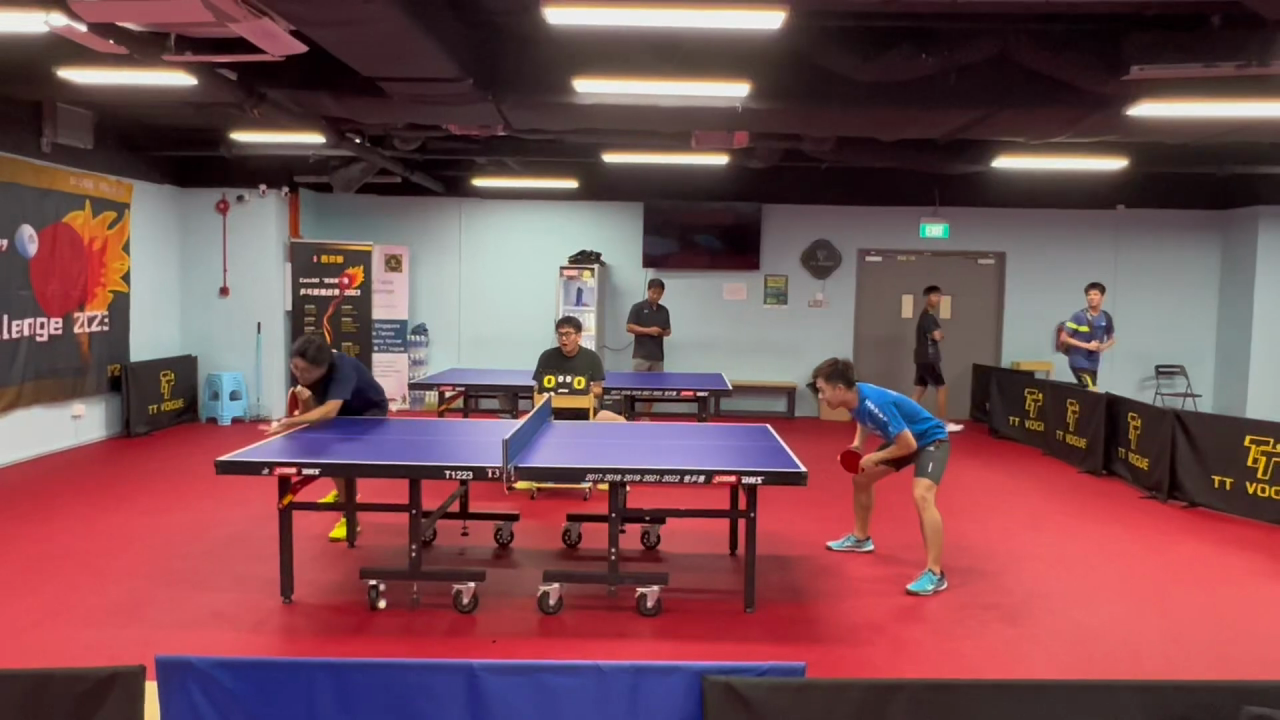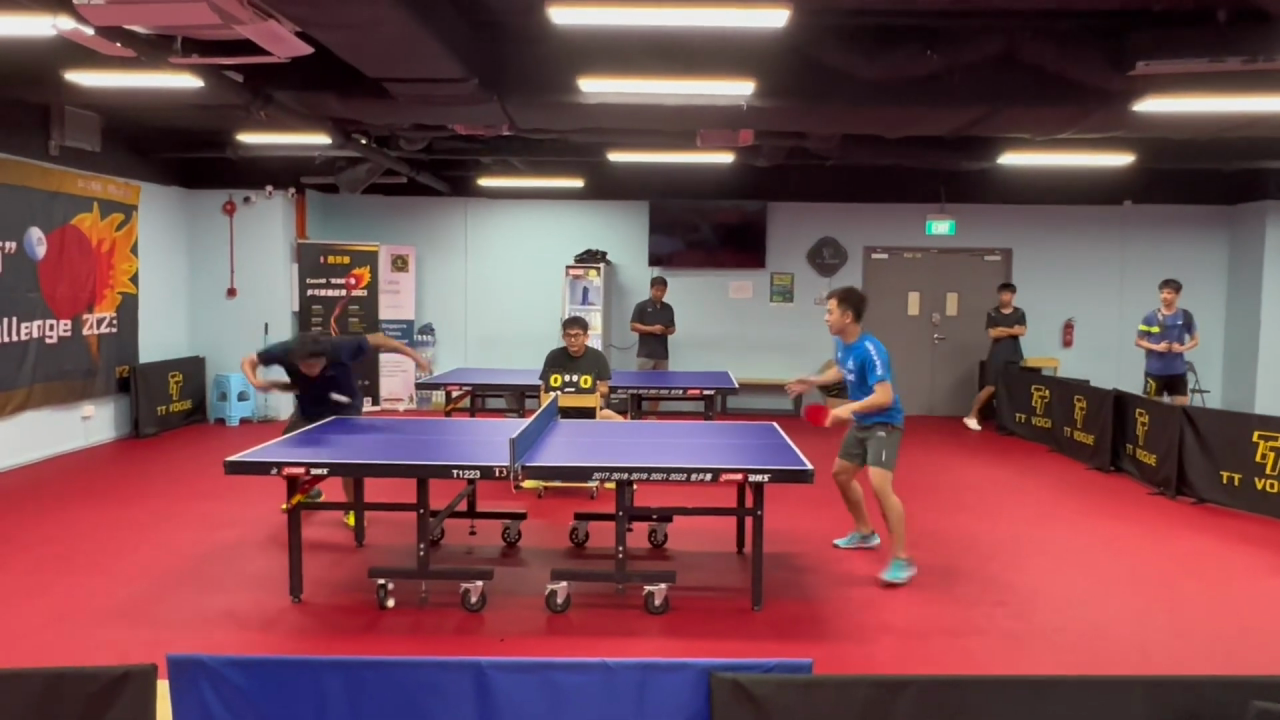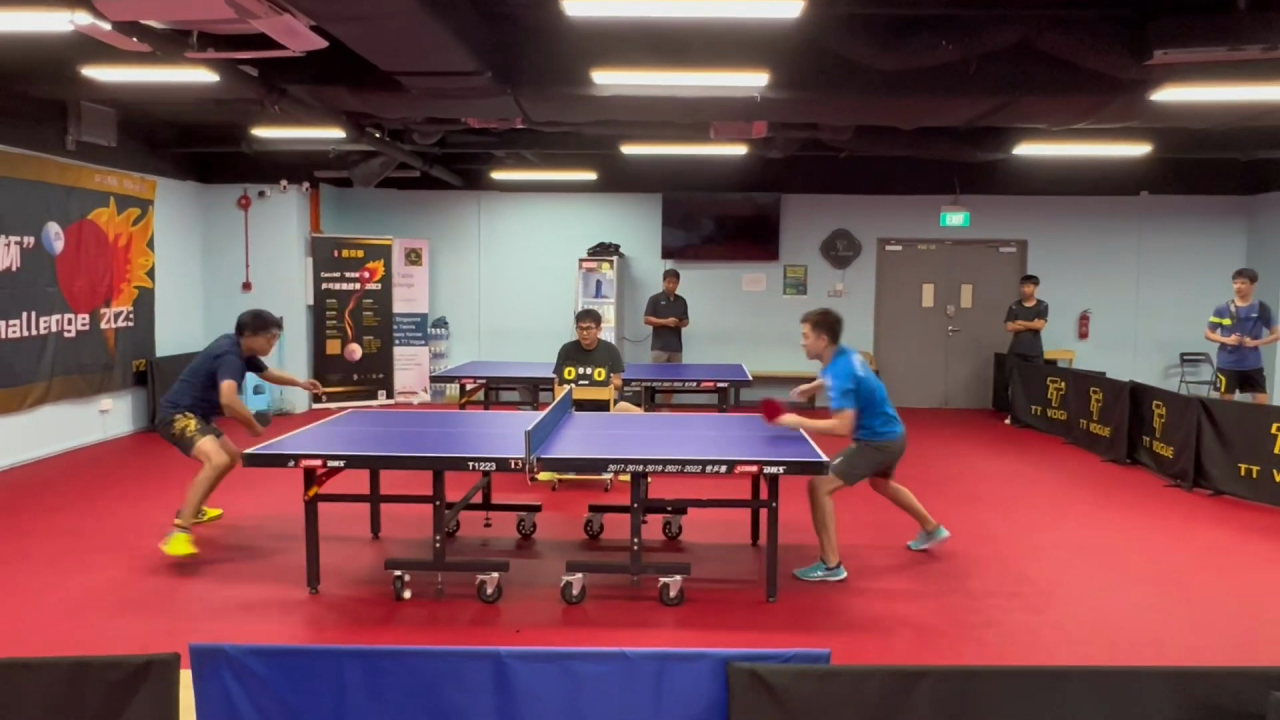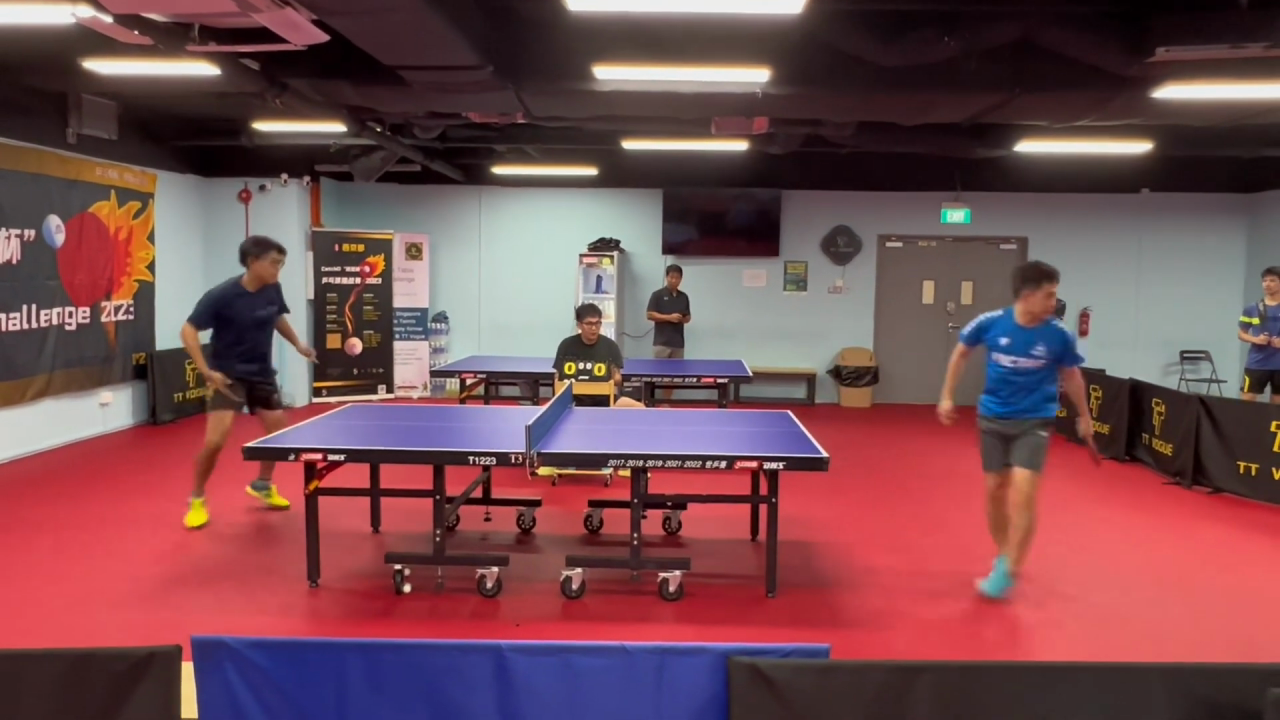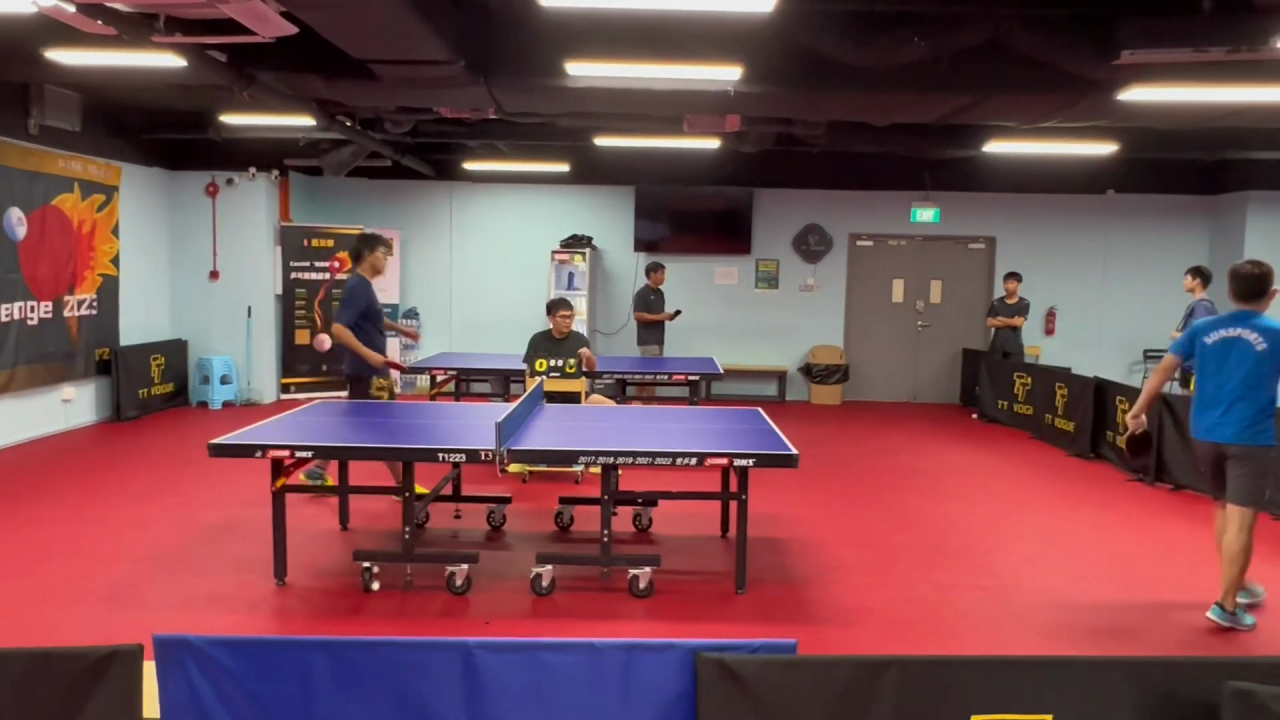
dt=1s
person 1, frame 1
left shoulder: (876, 405)
right shoulder: (854, 396)
left elbow: (908, 445)
right elbow: (864, 421)
left wrist: (872, 458)
right wrist: (857, 444)
left hip: (930, 440)
right hip: (904, 439)
left knee: (922, 496)
right knee: (861, 477)
left ankle: (935, 574)
right ankle: (860, 538)
person 1, frame 2
left shoulder: (871, 350)
right shoulder: (843, 344)
left elbow: (886, 397)
left wrist: (847, 409)
right wrist: (811, 381)
left hip: (886, 423)
right hip: (862, 423)
left knee: (880, 484)
right knee: (841, 474)
left ankle: (902, 560)
right ankle: (866, 532)
person 1, frame 3
left shoulder: (839, 372)
right shoulder: (843, 356)
left elbow: (843, 427)
left wrist: (799, 421)
right wrist: (808, 388)
left hip: (877, 441)
right hip: (891, 436)
left knee: (818, 487)
right knee: (882, 485)
left ankle: (831, 564)
right ankle: (933, 530)
person 1, frame 4
left shoulder: (1059, 335)
right shoulder: (989, 323)
left elbow: (1072, 376)
right elbow: (960, 353)
left wrist: (1084, 415)
right wrist: (947, 396)
left hip: (1035, 422)
right hip: (994, 419)
left knee: (1024, 492)
right knee: (995, 490)
left ankle: (1008, 568)
right ankle: (1004, 558)
person 1, frame 5
left shoulder: (1203, 328)
left elbow: (1164, 370)
left wrist: (1138, 409)
left hip: (1206, 435)
left knee: (1225, 510)
right knee: (1241, 520)
left ankle: (1240, 586)
right ankle: (1226, 604)
person 2, frame 1
left shoulder: (342, 370)
right shoulder: (304, 374)
left elbow: (330, 410)
right elbow: (310, 411)
left wrist: (289, 422)
right wrist: (304, 400)
left hip: (369, 411)
right hip: (343, 411)
right ankle: (342, 494)
person 2, frame 2
left shoulder: (340, 349)
right shoulder: (284, 352)
left elbow: (378, 340)
right elbow: (249, 361)
left wrist: (414, 356)
right wrist: (256, 381)
left hip: (344, 409)
right hip: (308, 411)
left ankle: (352, 509)
right ankle: (311, 492)
person 2, frame 3
left shoulder: (239, 350)
right shoulder: (229, 357)
left elbow: (268, 374)
right elbow: (228, 399)
left wrist: (300, 383)
right wrist: (254, 428)
left hip: (188, 414)
right hip: (178, 415)
left knee: (230, 455)
right knee: (218, 461)
left ankle: (193, 510)
right ankle: (180, 535)
person 2, frame 4
left shoulder: (272, 290)
right shoulder: (222, 295)
right elbow: (188, 331)
left wrist: (299, 345)
right wrist: (205, 370)
left hip: (261, 373)
right hip: (227, 376)
left knee: (276, 429)
right knee: (216, 439)
left ankle: (262, 484)
right ankle: (197, 499)
person 2, frame 5
left shoulder: (363, 285)
right shoulder: (358, 288)
right elbow: (338, 329)
left wrist: (401, 330)
right wrist: (370, 355)
left hip: (365, 369)
right hip: (368, 370)
left ankle: (317, 471)
